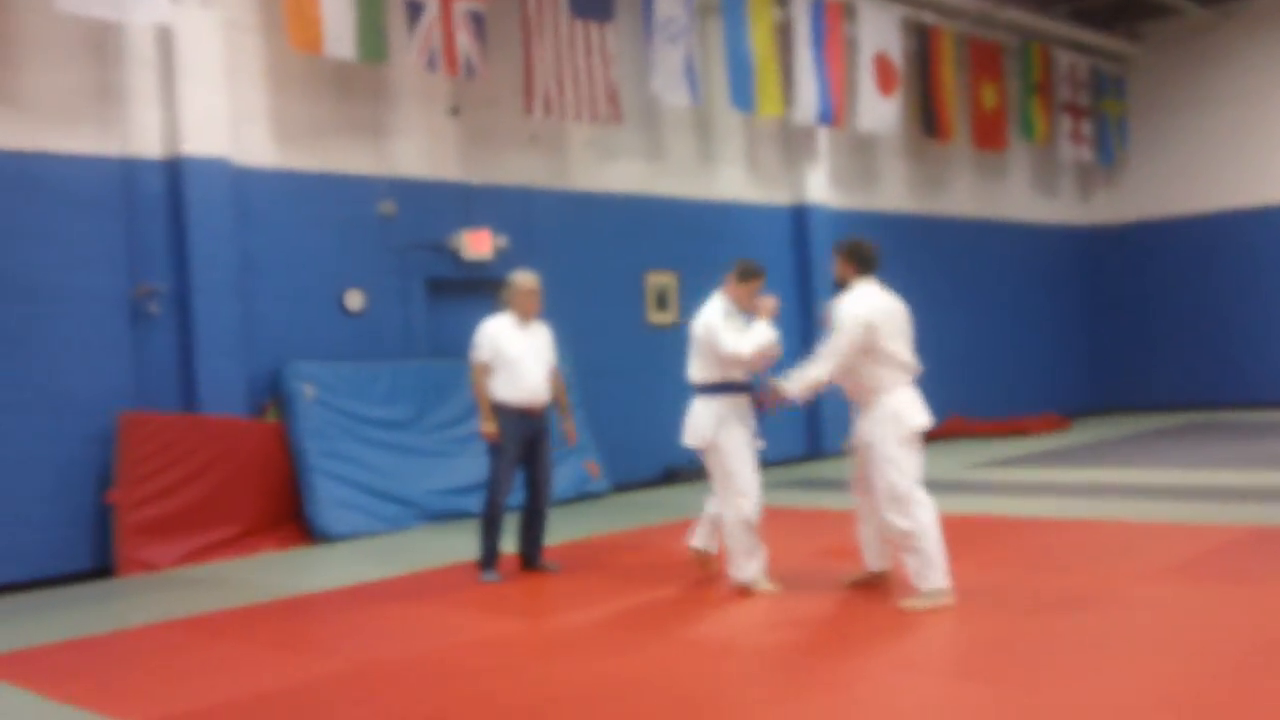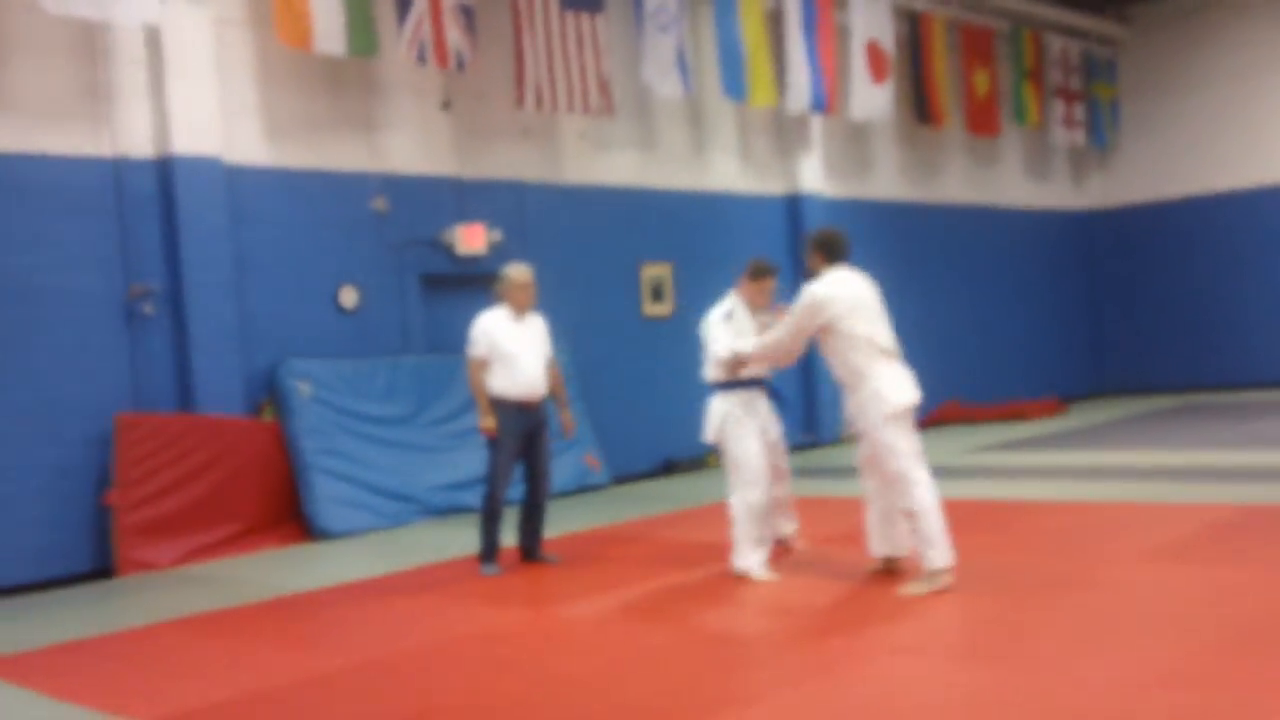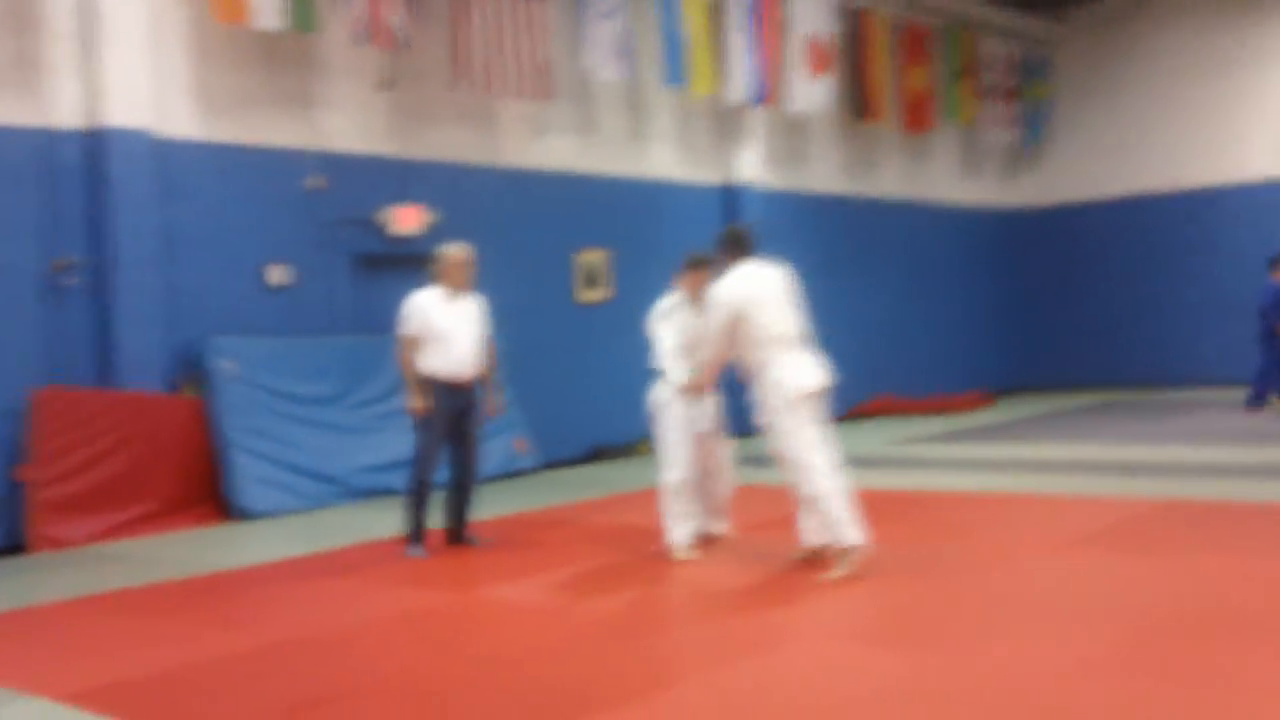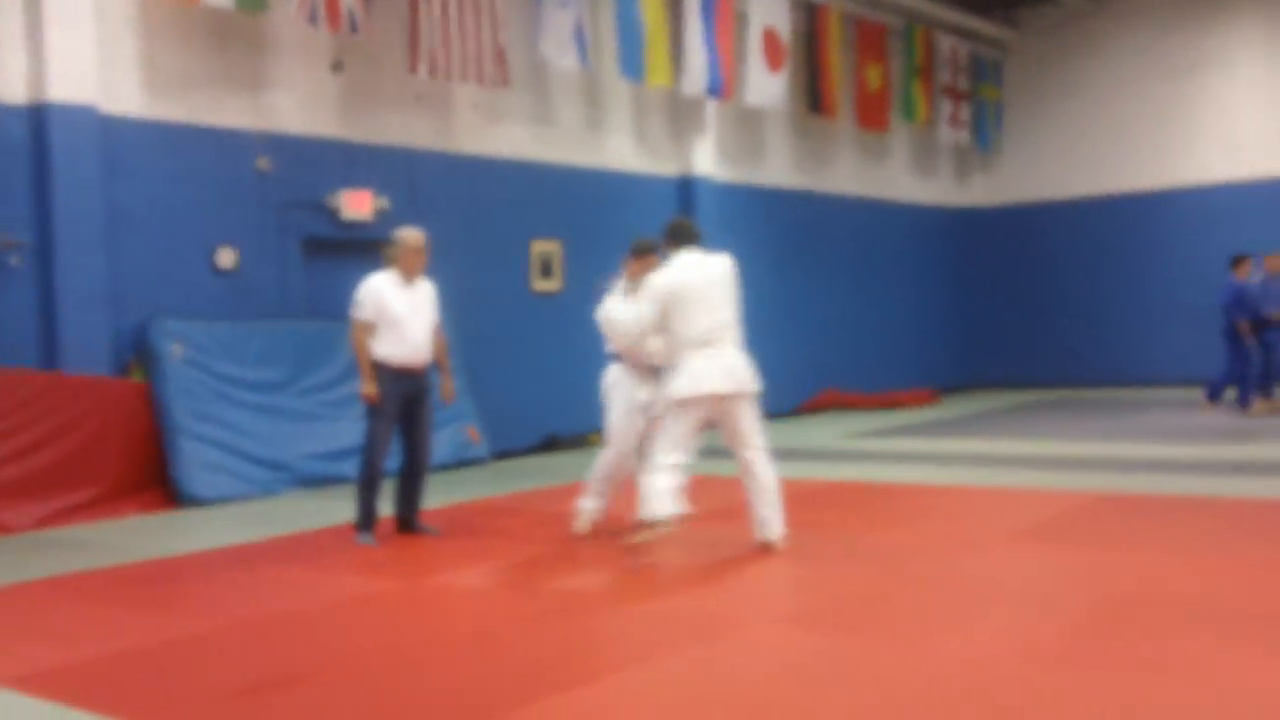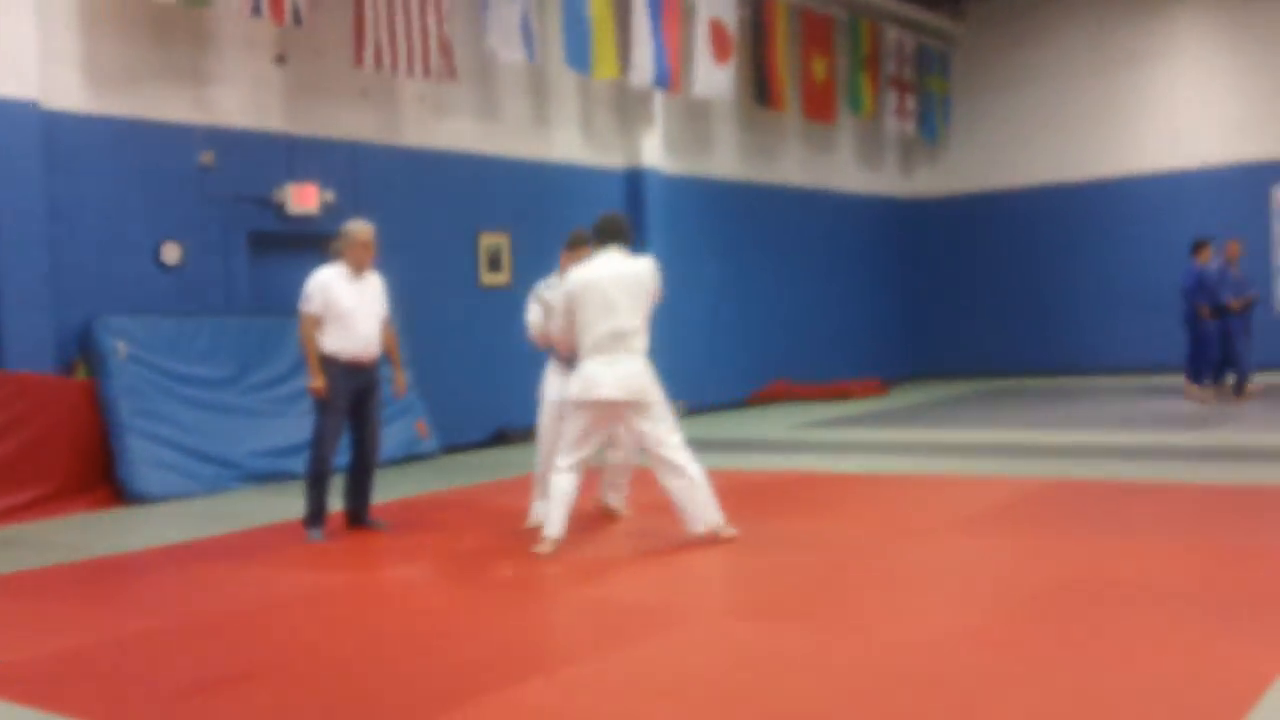
dt=0.2s
person 1, frame 1
left shoulder: (853, 306)
right shoulder: (889, 300)
left elbow: (830, 363)
left wrist: (788, 389)
left hip: (890, 413)
right hip: (885, 409)
left knee: (903, 500)
right knee: (867, 488)
left ankle: (937, 587)
right ankle: (877, 566)
person 1, frame 2
left shoulder: (819, 293)
right shoulder: (859, 282)
left elbow: (785, 339)
left wrist: (748, 354)
left hip: (878, 392)
right hip: (885, 384)
left knee: (906, 476)
right knee: (879, 471)
left ankle: (939, 566)
right ankle: (891, 552)
person 1, frame 3
left shoulder: (722, 290)
right shoulder: (777, 271)
left elbow: (718, 347)
left wrist: (704, 378)
left hip: (778, 380)
right hip: (803, 368)
left knee: (807, 464)
right knee: (812, 462)
left ankle: (852, 543)
right ankle: (821, 542)
person 1, frame 4
left shoulder: (662, 279)
right shoulder: (726, 264)
left elbow: (640, 328)
left hip: (693, 372)
right hip: (734, 367)
left knee: (668, 454)
right knee: (753, 452)
left ankle: (658, 517)
right ankle: (772, 532)
person 1, frame 5
left shoulder: (575, 278)
right shoulder: (648, 269)
left elbow: (562, 336)
left hip: (590, 378)
right hip: (633, 375)
left knee: (567, 460)
right knee: (670, 452)
left ankle: (550, 536)
right ankle: (713, 524)
person 2, frame 1
left shoulder: (544, 330)
right shoulder: (492, 328)
left elbow: (554, 377)
right elbow: (479, 376)
left wrist: (566, 416)
right wrist: (486, 418)
left hip: (538, 419)
right hip: (508, 418)
left knee: (539, 491)
right knee: (499, 492)
left ankle: (531, 556)
right ankle: (488, 562)
person 2, frame 2
left shoulder: (538, 323)
right shoulder: (487, 322)
left elbow: (551, 368)
right elbow: (475, 371)
left wrist: (564, 407)
right wrist: (485, 413)
left hip: (536, 412)
right hip: (506, 412)
left knee: (539, 483)
right knee: (498, 485)
left ankle: (531, 547)
right ankle: (489, 556)
person 2, frame 3
left shoulder: (476, 303)
right shoulder: (421, 301)
left elbow: (484, 347)
right elbow: (407, 350)
left wrist: (492, 389)
right wrist: (417, 394)
left hip: (467, 392)
right hip: (437, 392)
left knee: (467, 465)
right knee: (426, 466)
left ankle: (457, 530)
right ankle: (415, 537)
person 2, frame 4
left shoulder: (427, 287)
right shoulder: (375, 285)
left elbow: (436, 334)
right elbow: (359, 334)
left wrist: (446, 374)
right wrist: (367, 380)
left hip: (419, 380)
right hip: (388, 378)
left knee: (418, 454)
right knee: (376, 454)
left ankle: (408, 518)
right ankle: (365, 525)
person 2, frame 5
left shoulder: (376, 281)
right shoulder: (323, 279)
left elbow: (386, 327)
right elbow: (308, 328)
left wrist: (398, 368)
right wrist: (315, 373)
left hip: (368, 372)
right hip: (336, 371)
left knee: (368, 447)
right knee: (325, 448)
left ankle: (358, 513)
right ankle: (315, 520)
person 3, frame 1
left shoulder: (735, 315)
right shoulder: (713, 317)
left elbow: (762, 358)
right elbow: (742, 353)
left wrist: (764, 322)
right wrist: (763, 321)
left hip: (733, 410)
right hip: (718, 414)
left knee: (731, 488)
right knee: (740, 493)
left ankle: (704, 543)
right ankle: (747, 572)
person 3, frame 2
left shoulder: (761, 316)
right shoulder: (720, 317)
right elbow: (725, 357)
left hip: (757, 403)
right hip: (731, 408)
left knee: (776, 472)
right knee: (751, 484)
left ankle: (781, 531)
right ankle: (748, 560)
person 3, frame 3
right shoulder: (666, 312)
right elbow: (670, 358)
right wrist: (690, 384)
left hip: (705, 395)
right hip: (675, 395)
left knee: (718, 464)
right knee: (679, 465)
left ankle: (712, 524)
right ankle: (679, 537)
person 3, frame 4
right shoulder: (616, 301)
right elbow: (634, 344)
left hip: (655, 379)
right hip: (625, 379)
right knee: (621, 448)
right ankle: (590, 507)
person 3, frame 5
right shoulder: (546, 290)
right elbow: (541, 335)
right hip: (561, 374)
left knee: (618, 437)
right knee: (551, 443)
left ankle: (613, 496)
right ankle: (542, 506)
